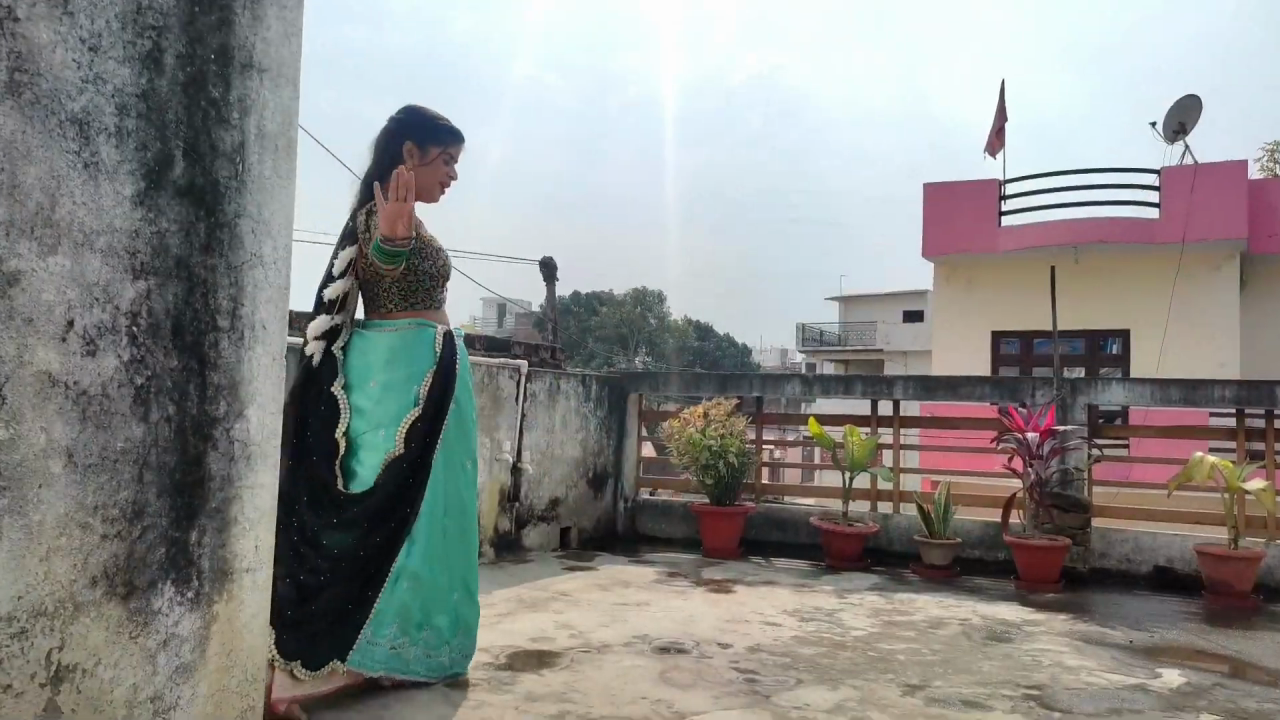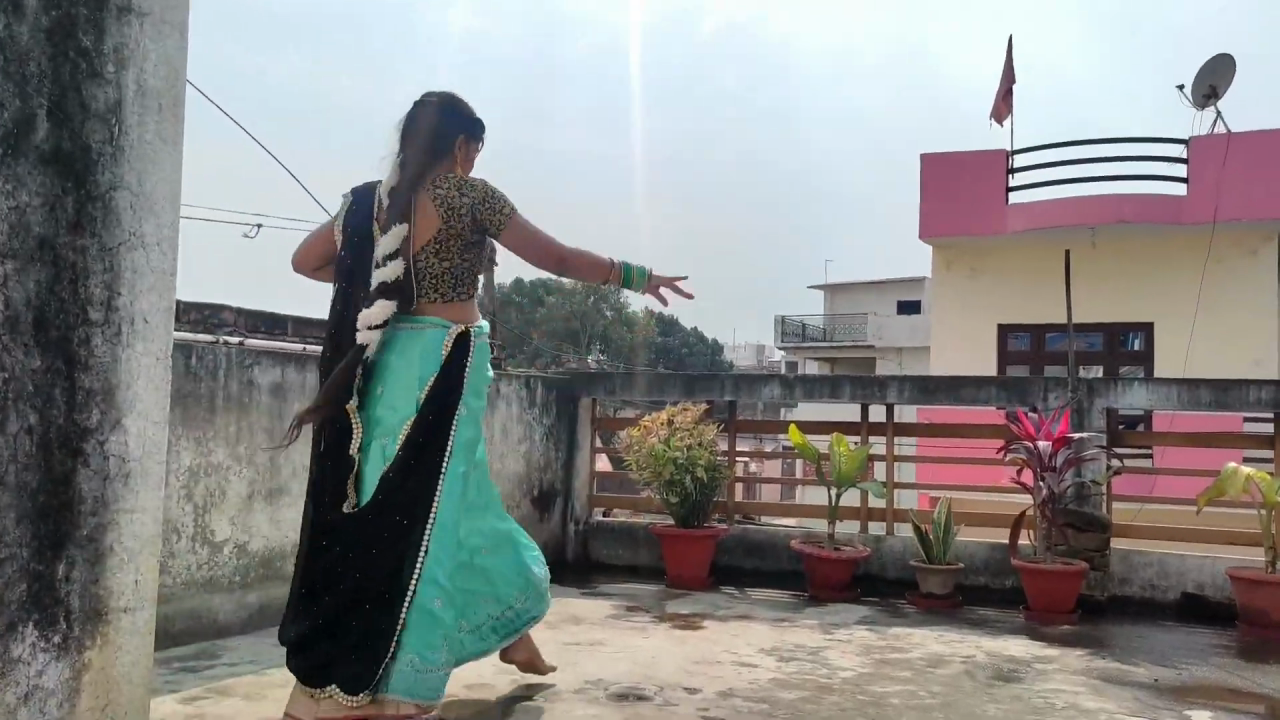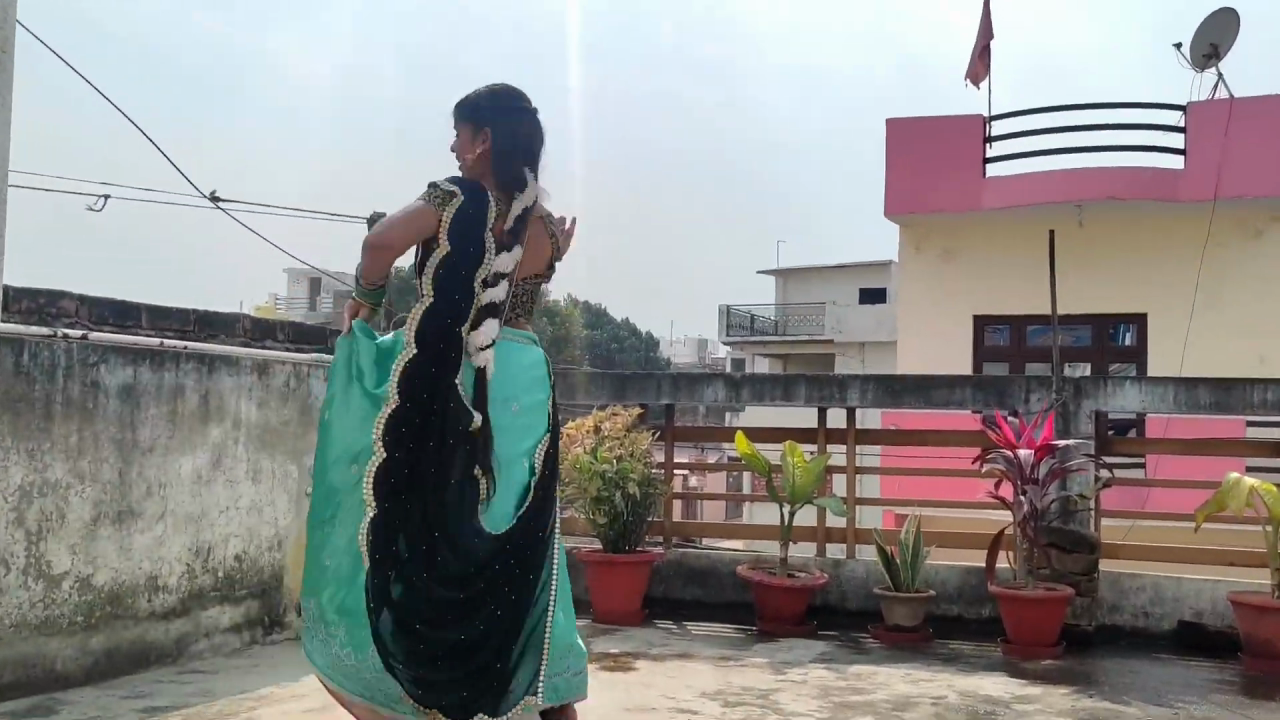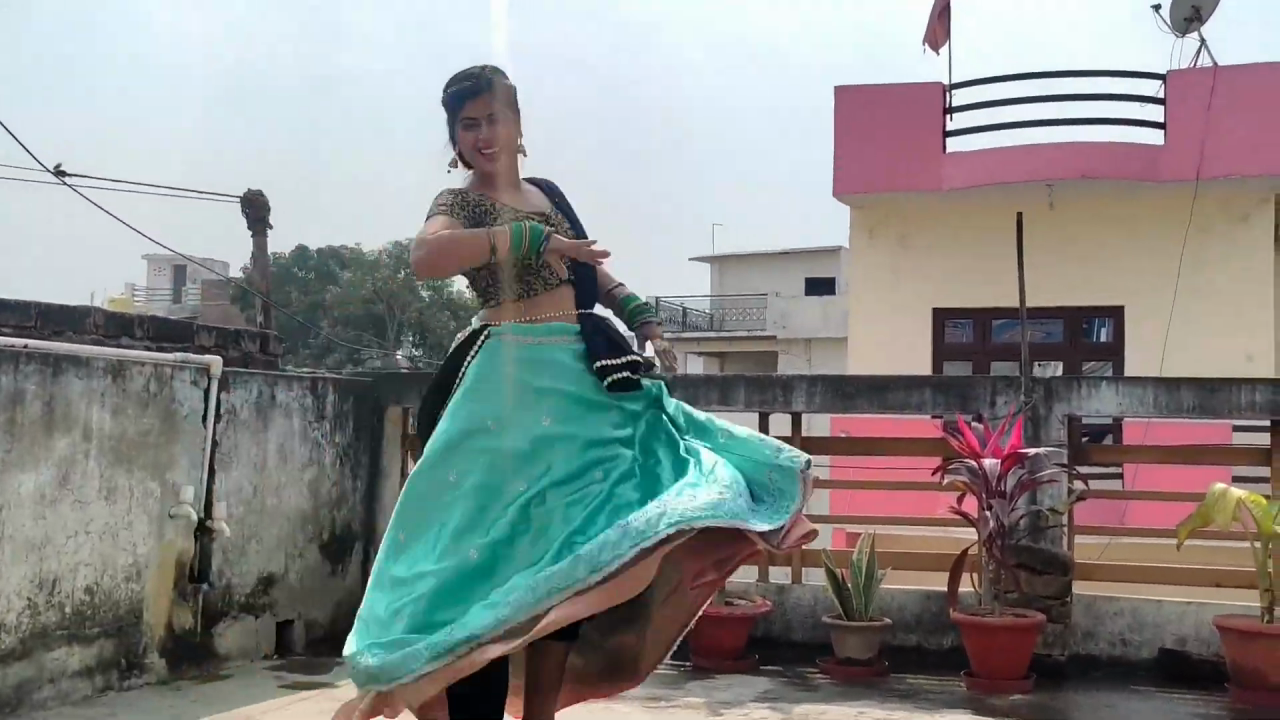
dt=0.5s
person 1, frame 1
left shoulder: (377, 214)
right shoulder: (386, 215)
right elbow: (386, 259)
right wrist: (393, 238)
left hip: (373, 365)
right hip: (417, 366)
left knee: (355, 512)
right knee: (402, 514)
person 1, frame 2
left shoulder: (368, 200)
right shoulder: (469, 197)
left elbow: (306, 261)
right elbow: (558, 258)
right wrist: (638, 276)
left hip: (387, 368)
right hip: (443, 366)
right knee: (415, 523)
person 1, frame 3
left shoulder: (456, 196)
right shoulder: (544, 223)
left elbow: (385, 240)
left wrist: (365, 297)
left hip: (438, 379)
right hip: (519, 383)
left knee: (415, 537)
right knee: (512, 542)
person 1, frame 4
left shoulder: (545, 195)
right shoulder: (460, 203)
left elbow: (589, 273)
right elbow: (427, 257)
left wrist: (643, 318)
right wrist: (531, 239)
left hip: (588, 380)
right hip: (516, 384)
right knee: (487, 570)
